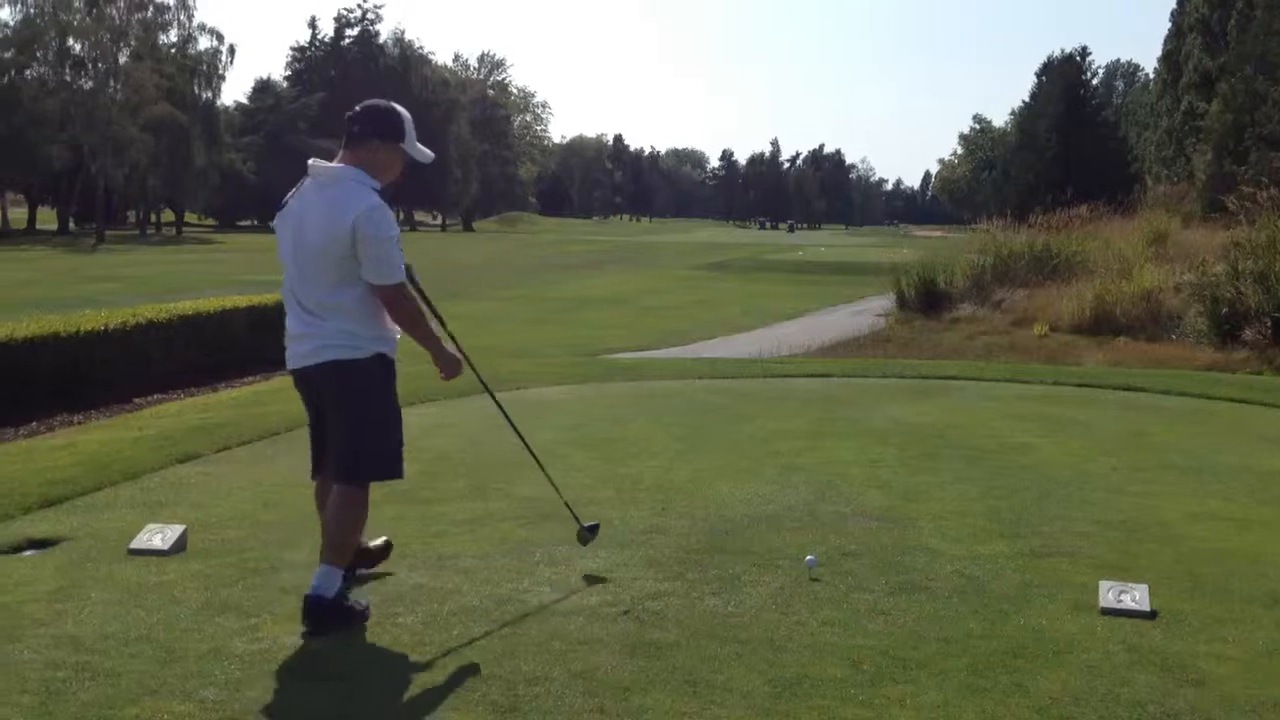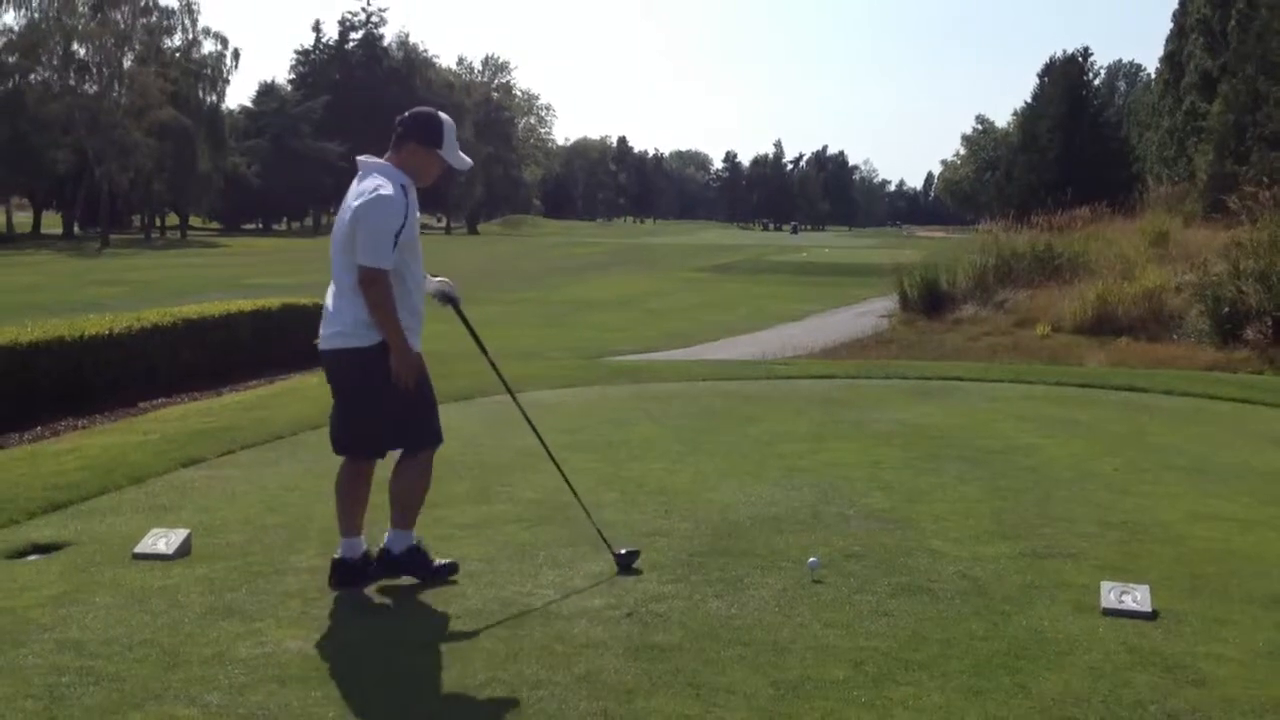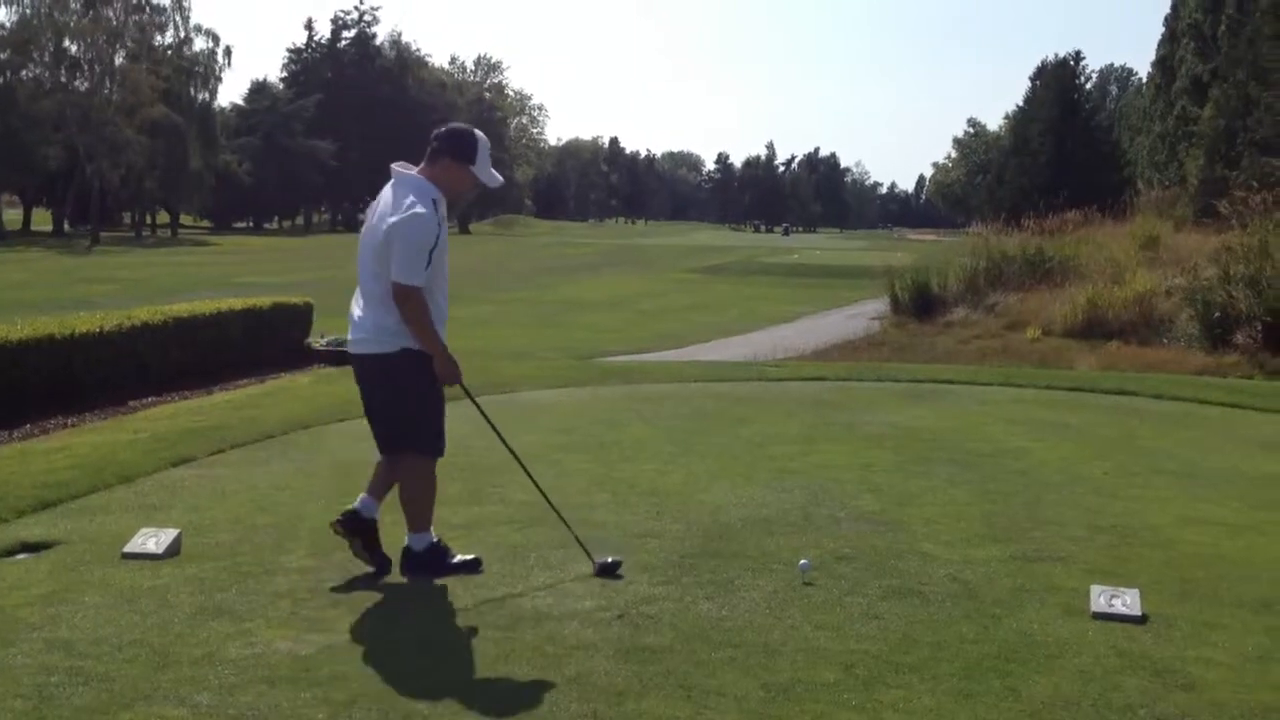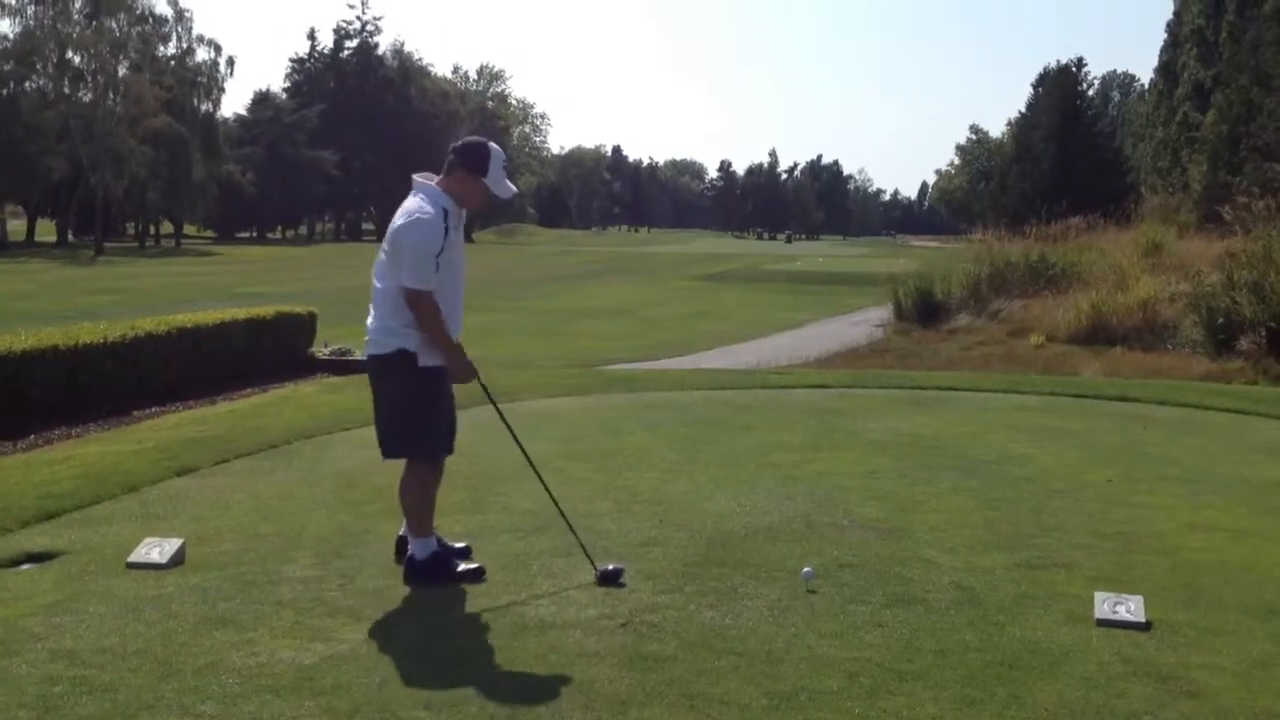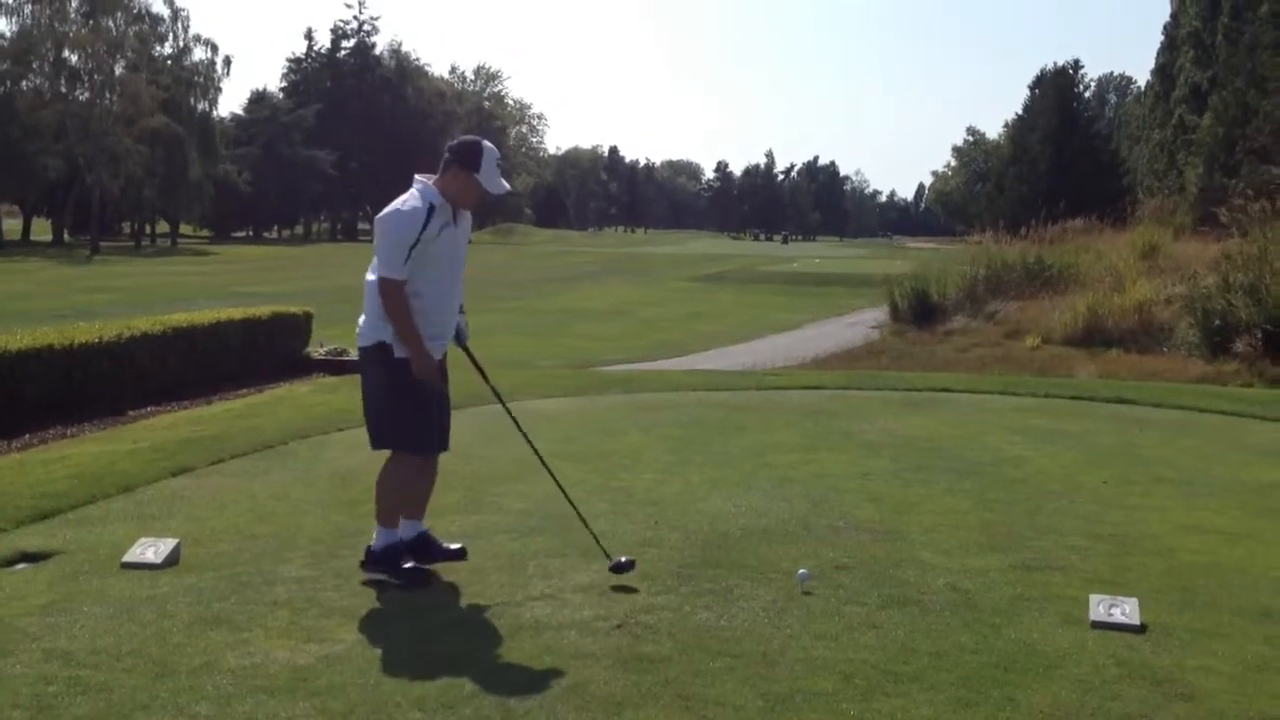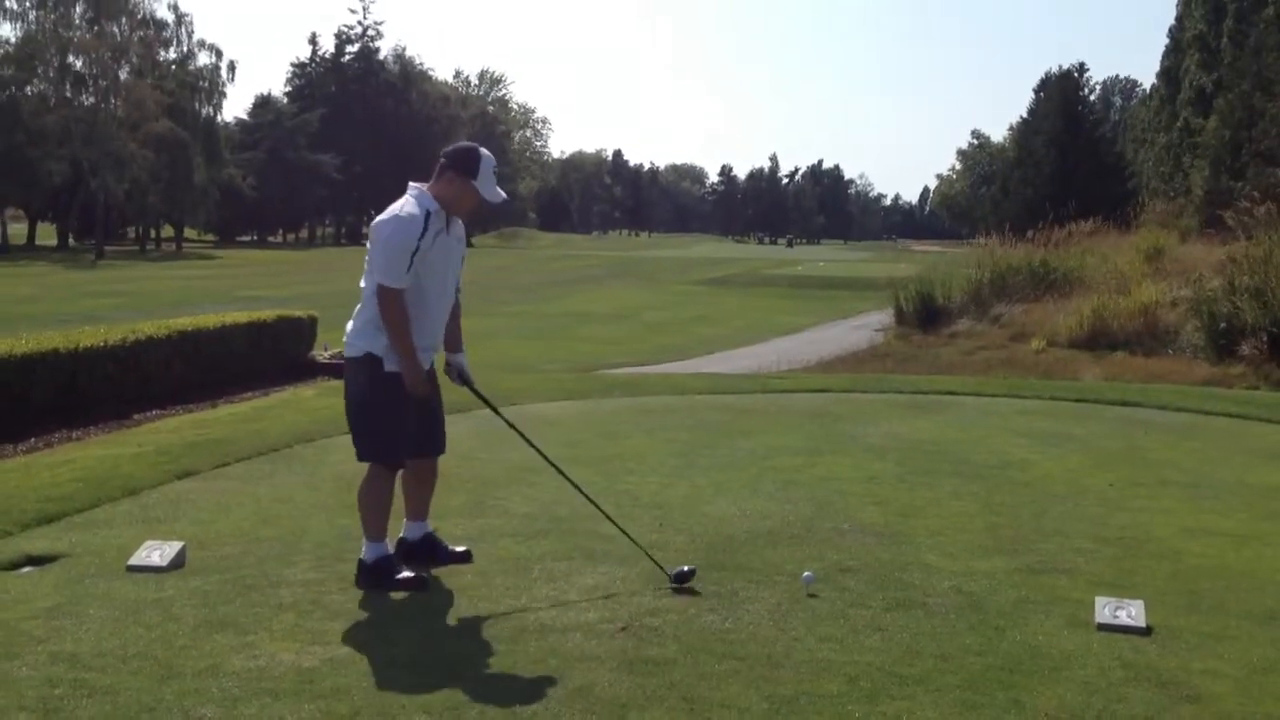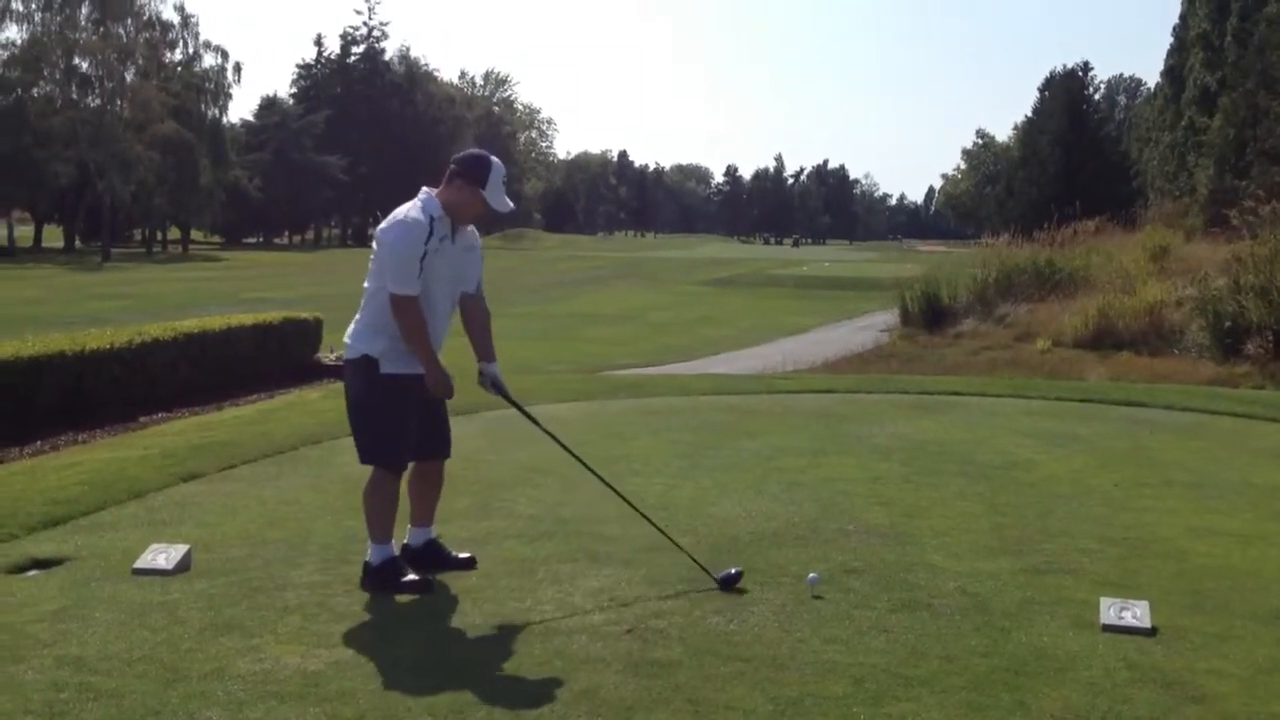
dt=0.4s
person 1, frame 1
left shoulder: (299, 195)
right shoulder: (368, 210)
right elbow: (393, 298)
right wrist: (440, 351)
left hip: (306, 354)
right hip: (356, 357)
left knee: (331, 466)
right knee: (354, 478)
left ankle: (345, 550)
right ankle: (325, 595)
person 1, frame 2
left shoulder: (376, 187)
right shoulder: (386, 199)
right elbow: (371, 280)
left wrist: (427, 283)
right wrist: (401, 347)
left hip: (345, 342)
right hip: (376, 347)
left knee: (360, 453)
right knee: (420, 445)
left ankle: (351, 557)
right ankle: (400, 549)
person 1, frame 3
left shoulder: (404, 193)
right shoulder: (418, 215)
right elbow: (408, 296)
right wrist: (441, 356)
left hip: (379, 343)
right hip: (399, 349)
left knee: (408, 445)
right knee: (420, 450)
left ankle: (363, 515)
right ankle: (420, 548)
person 1, frame 4
left shoulder: (447, 211)
right shoulder: (423, 221)
right elbow: (417, 300)
left wrist: (449, 353)
right wrist: (455, 355)
left hip: (426, 352)
right hip: (405, 353)
left knee: (434, 452)
right knee: (422, 455)
left ankle: (416, 537)
right ankle: (422, 557)
person 1, frame 5
left shoulder: (460, 216)
right shoulder: (406, 216)
right elbow: (390, 289)
left wrist: (457, 316)
right wrist: (415, 352)
left hip: (429, 350)
right hip: (394, 351)
left knee: (428, 448)
right knee: (406, 449)
left ankle: (412, 535)
right ankle: (383, 547)
person 1, frame 6
left shoulder: (453, 226)
right shoulder: (403, 223)
right elbow: (389, 300)
left wrist: (455, 354)
right wrist: (410, 366)
left hip: (416, 359)
right hip: (380, 359)
left knee: (426, 453)
right knee: (385, 461)
left ankle: (415, 538)
right ankle: (375, 559)
person 1, frame 7
left shoulder: (467, 237)
right shoulder: (408, 227)
left elbow: (473, 302)
right elbow: (404, 306)
left wrist: (487, 362)
right wrist: (435, 368)
left hip: (418, 364)
right hip: (379, 360)
left knee: (431, 457)
right knee: (389, 464)
left ankle: (421, 544)
right ankle: (380, 562)
